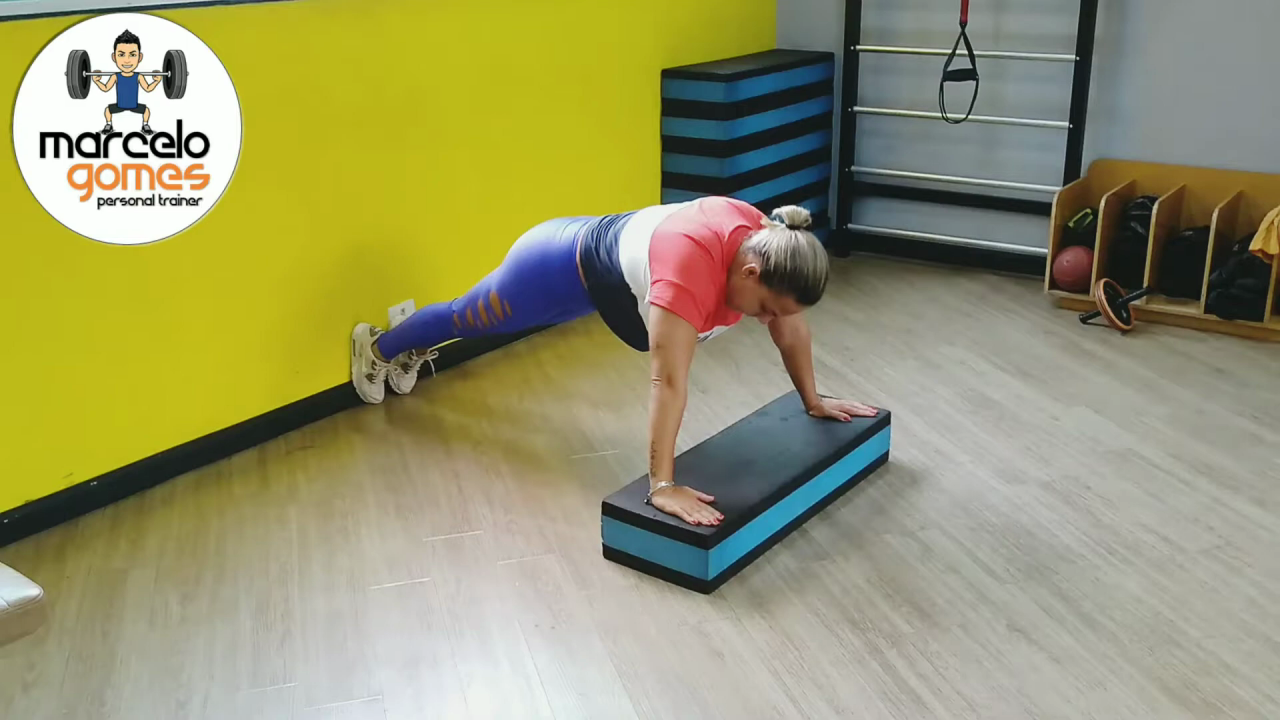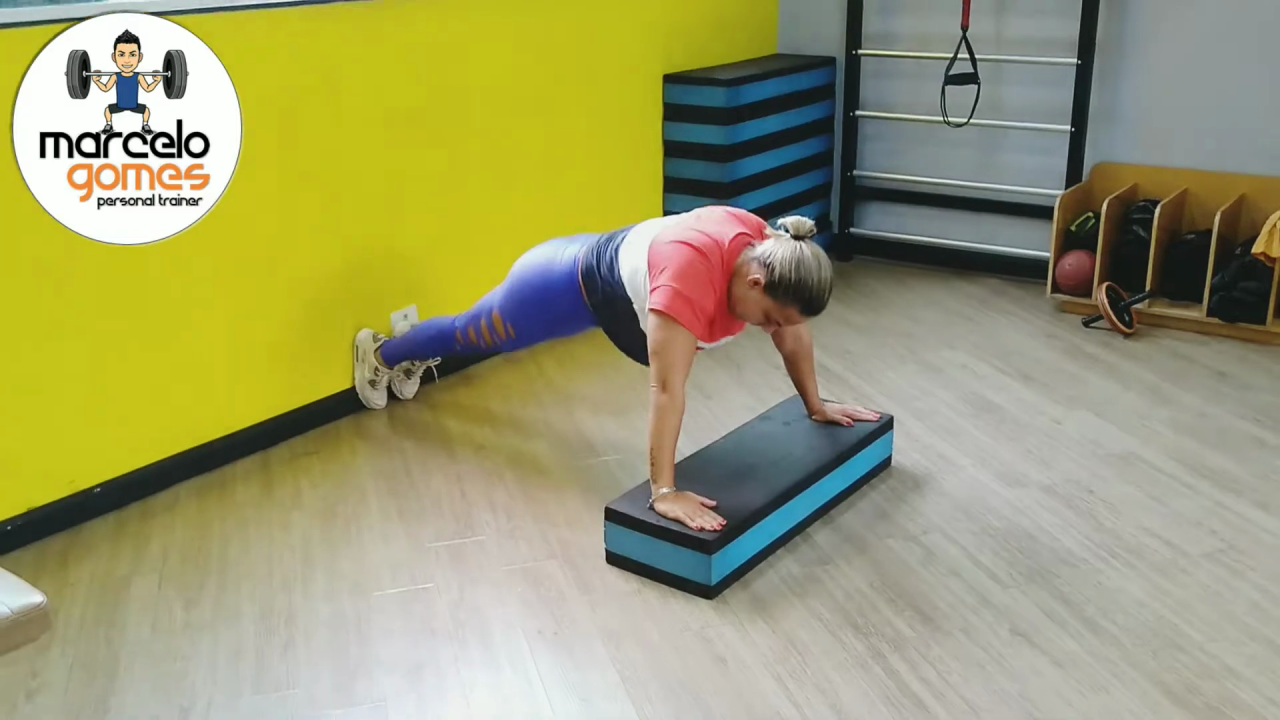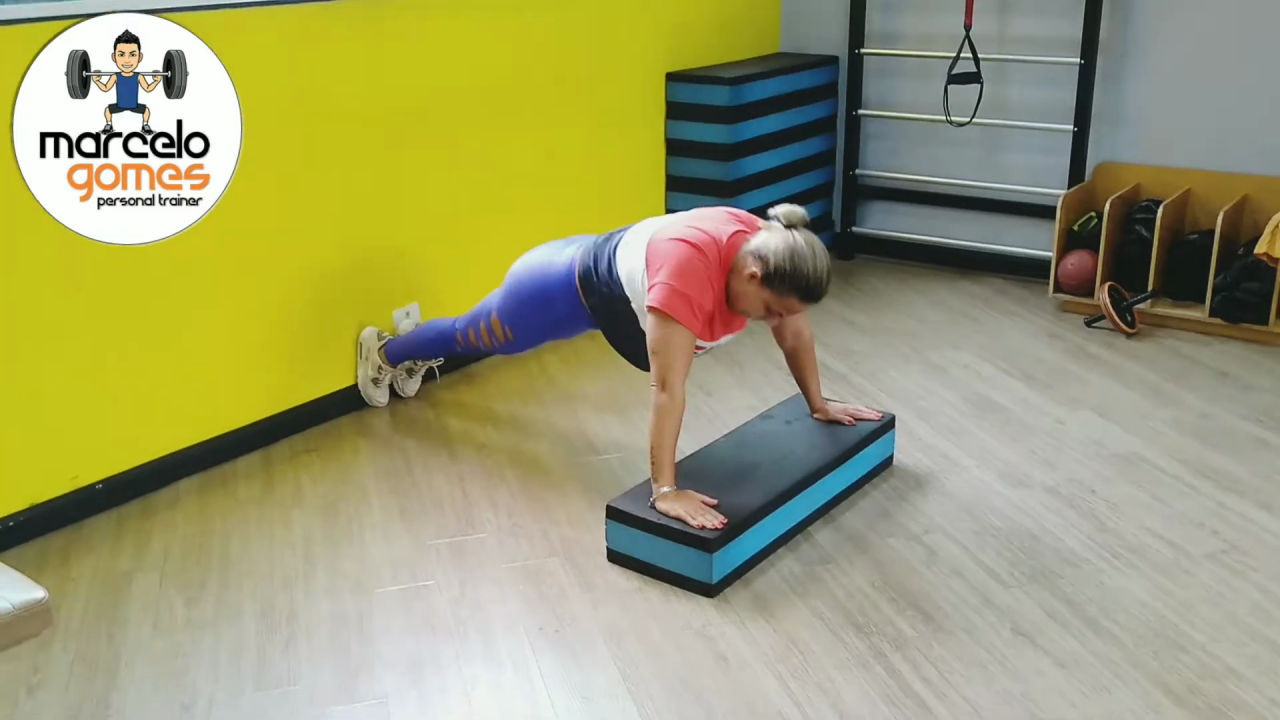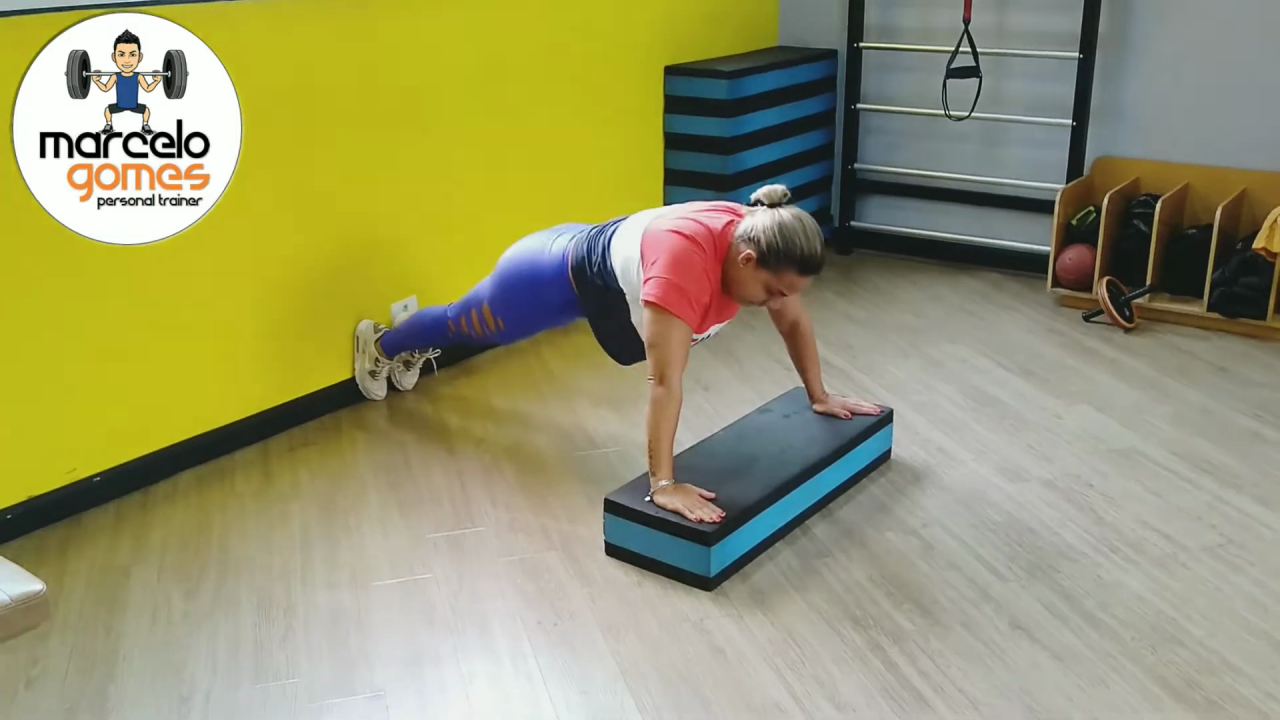
dt=0.2s
person 1, frame 1
left shoulder: (771, 247)
right shoulder: (693, 261)
left elbow: (792, 329)
right elbow: (668, 381)
left wrist: (813, 401)
right wrist: (663, 486)
left hip: (602, 271)
right hip: (561, 265)
left knee: (472, 323)
right knee: (464, 320)
left ankle: (412, 353)
right ankle: (378, 347)
person 1, frame 2
left shoulder: (775, 257)
right shoulder: (693, 269)
left elbow: (794, 338)
right elbow: (667, 387)
left wrist: (816, 405)
right wrist: (664, 492)
left hip: (608, 286)
right hip: (567, 282)
left knee: (475, 337)
right knee: (468, 334)
left ankle: (413, 358)
right ankle: (381, 352)
person 1, frame 3
left shoulder: (769, 253)
right shoulder: (691, 265)
left elbow: (796, 335)
right elbow: (667, 388)
left wrist: (819, 405)
right wrist: (665, 491)
left hip: (605, 289)
right hip: (565, 283)
left knee: (476, 339)
right knee: (469, 337)
left ankle: (415, 358)
right ankle: (384, 353)
person 1, frame 4
left shoulder: (764, 242)
right shoulder: (686, 258)
left elbow: (794, 321)
right elbow: (665, 381)
left wrist: (819, 396)
right wrist: (664, 485)
left hip: (596, 271)
right hip: (556, 273)
left knee: (469, 327)
right knee: (462, 325)
left ankle: (413, 350)
right ankle: (381, 344)
